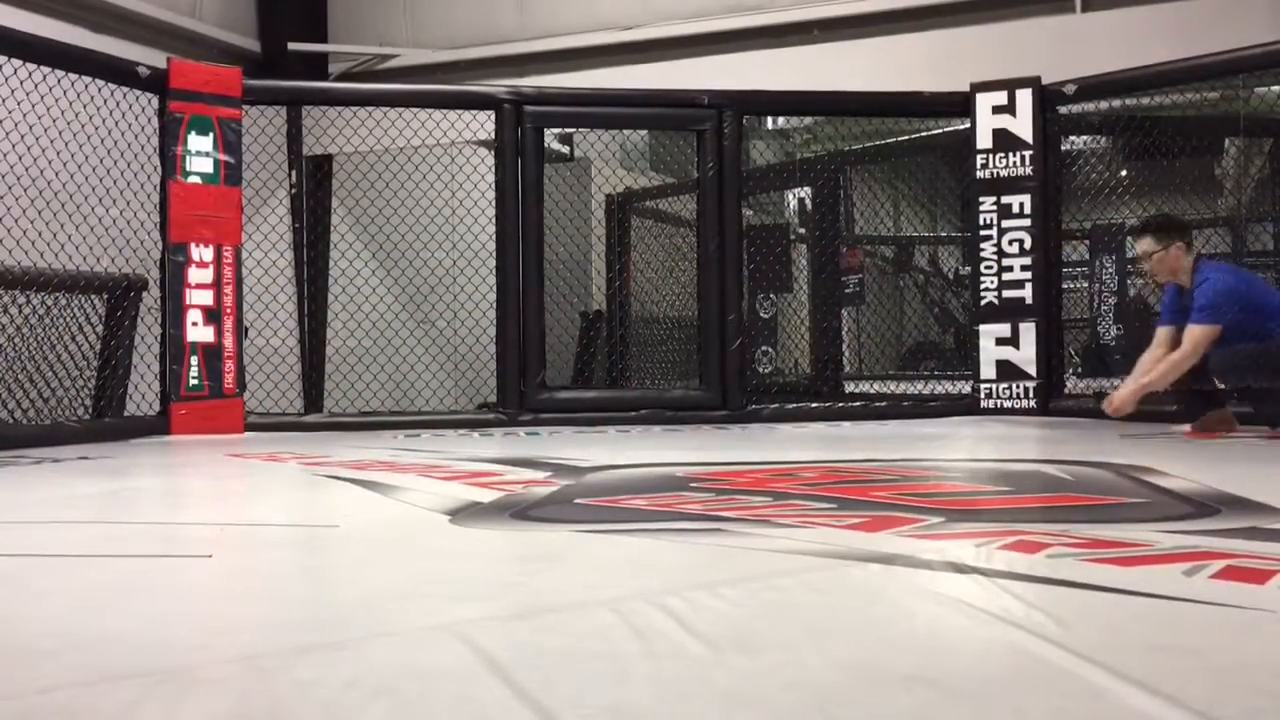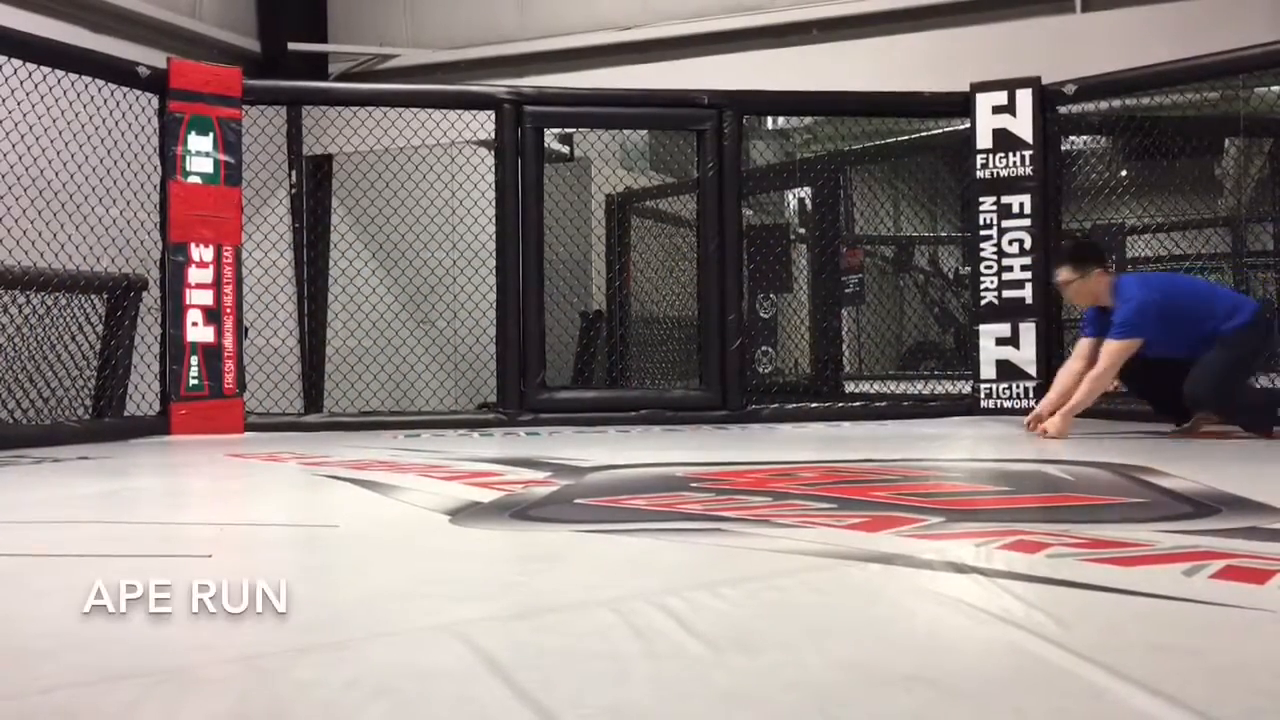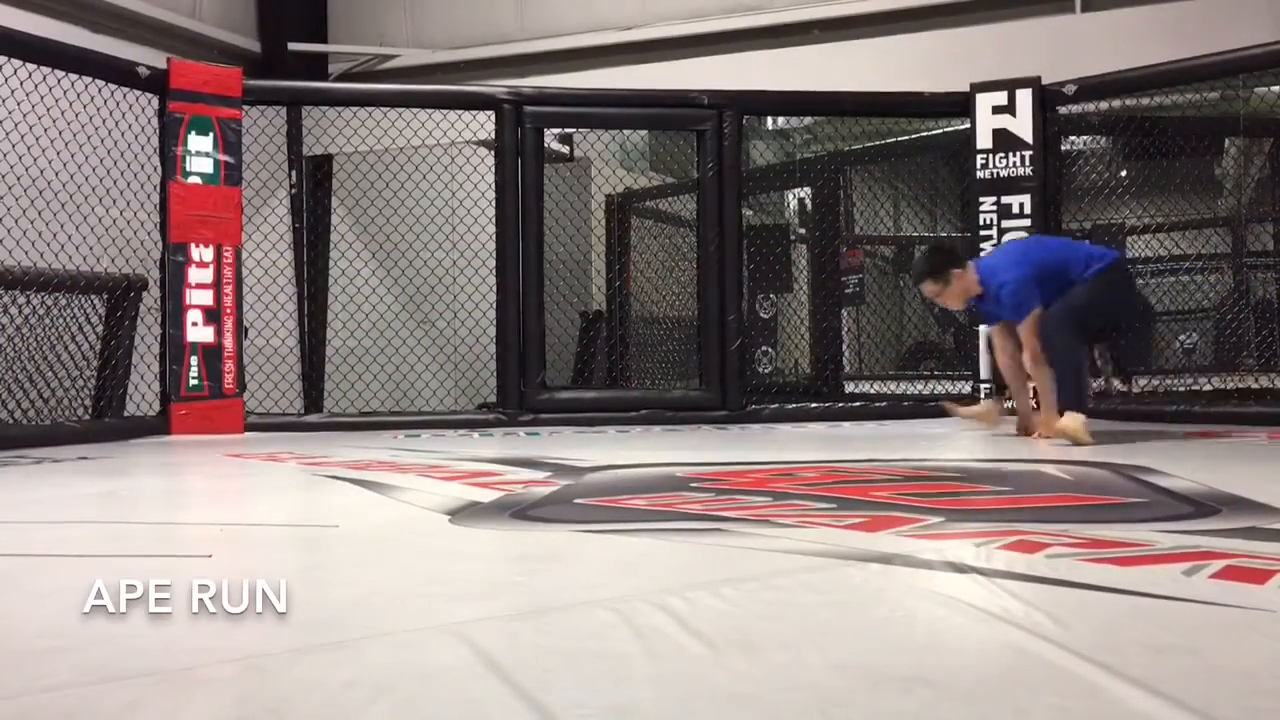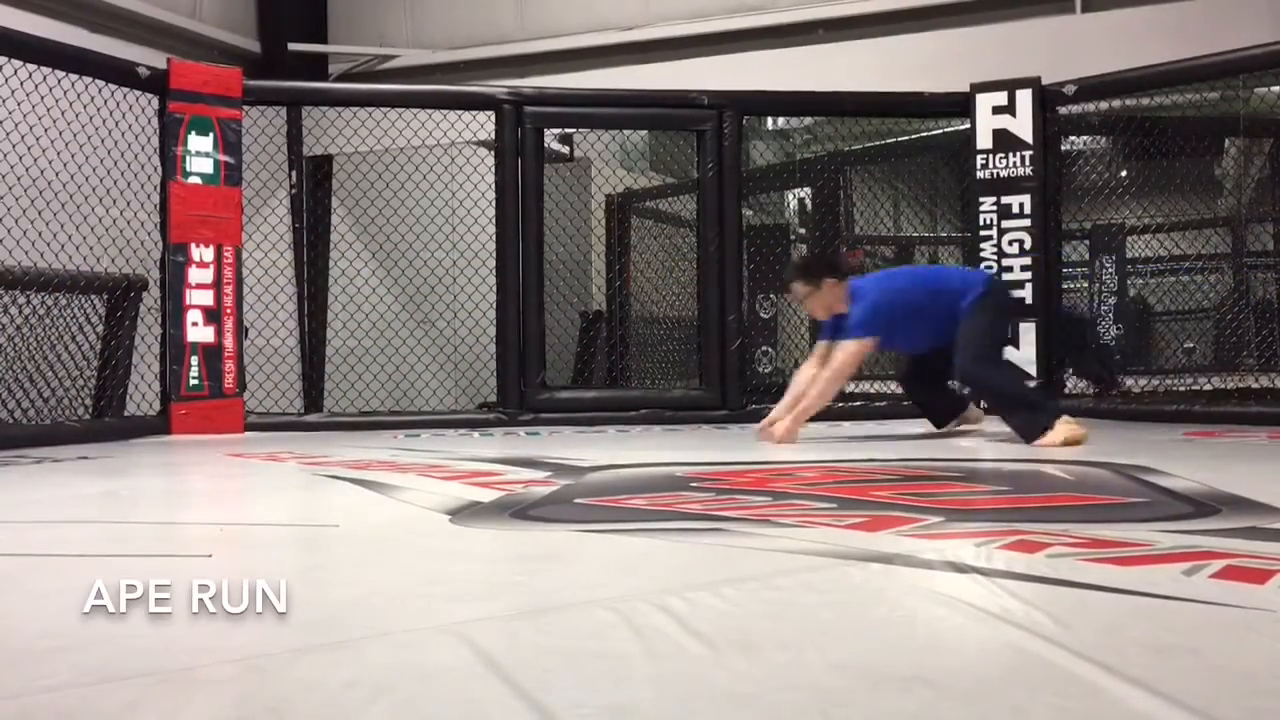
dt=0.4s
person 1, frame 1
left shoulder: (1216, 285)
left elbow: (1190, 353)
right elbow: (1159, 350)
left wrist: (1136, 391)
left knee: (1215, 362)
right ankle: (1216, 416)
person 1, frame 2
left shoulder: (1136, 300)
right shoulder: (1099, 310)
left elbow: (1104, 371)
right elbow: (1076, 364)
left wrist: (1064, 417)
right wrist: (1045, 408)
left hip: (1241, 329)
left knee: (1201, 390)
right ankle: (1199, 415)
person 1, frame 3
left shoulder: (1007, 281)
right shoulder: (978, 290)
left elbow: (1033, 352)
right elbow: (1006, 352)
left wrist: (1049, 413)
right wrist: (1024, 411)
left hip: (1107, 278)
left knee: (1053, 327)
left ankle: (1072, 415)
person 1, frame 4
left shoulder: (867, 302)
right shoulder: (840, 311)
left elbow: (836, 374)
right elbow: (815, 366)
left wrist: (794, 420)
right wrist: (781, 412)
left hip: (981, 301)
right hip: (953, 320)
left knee: (970, 368)
right knee: (915, 379)
left ankle: (1057, 425)
right ankle: (962, 414)
